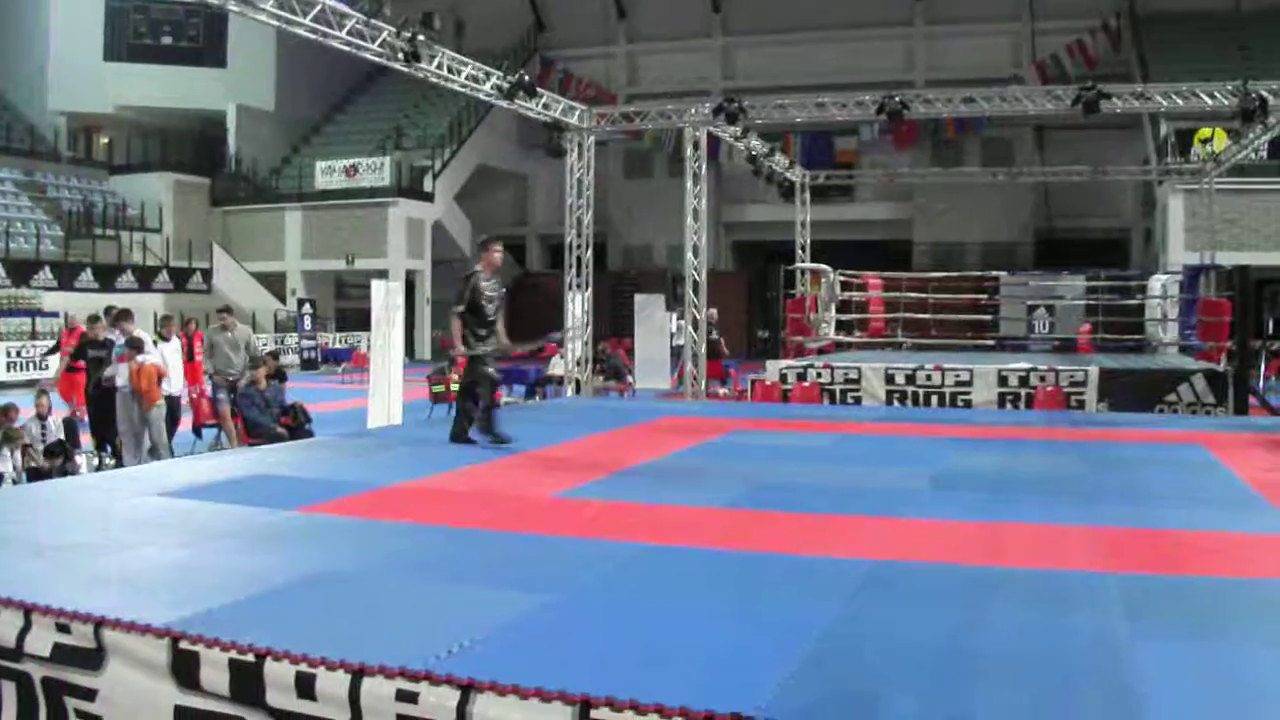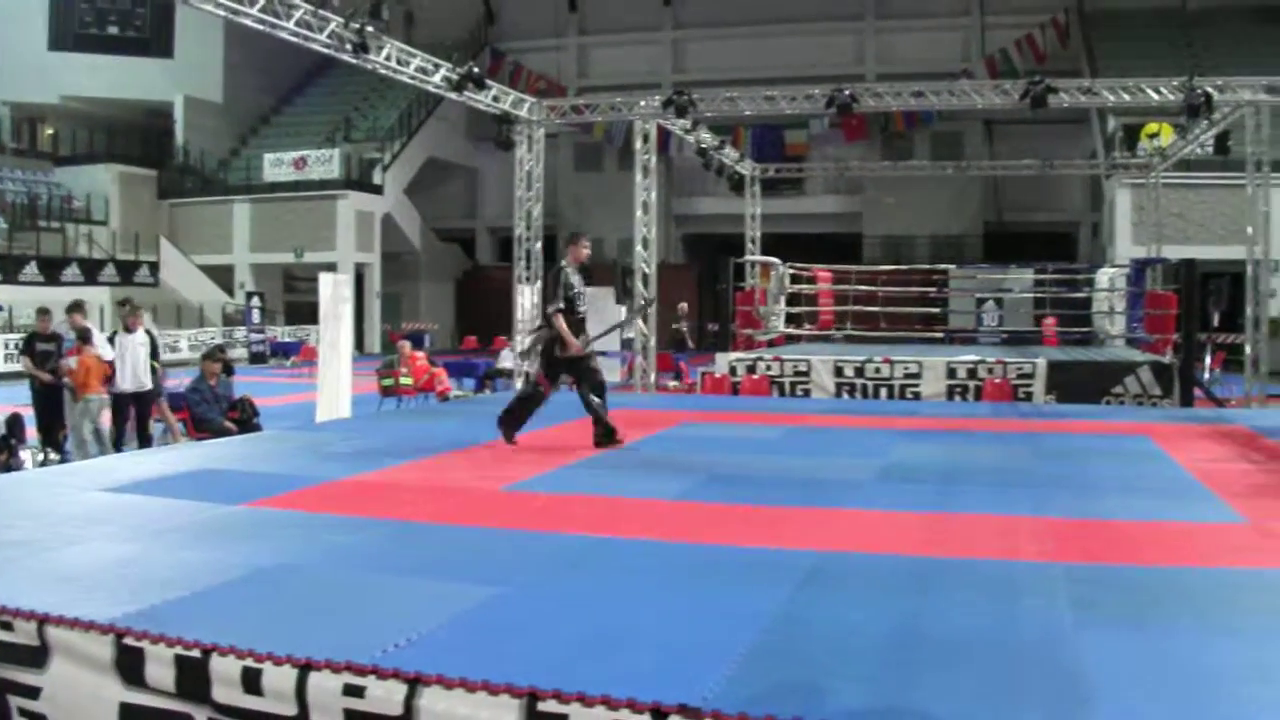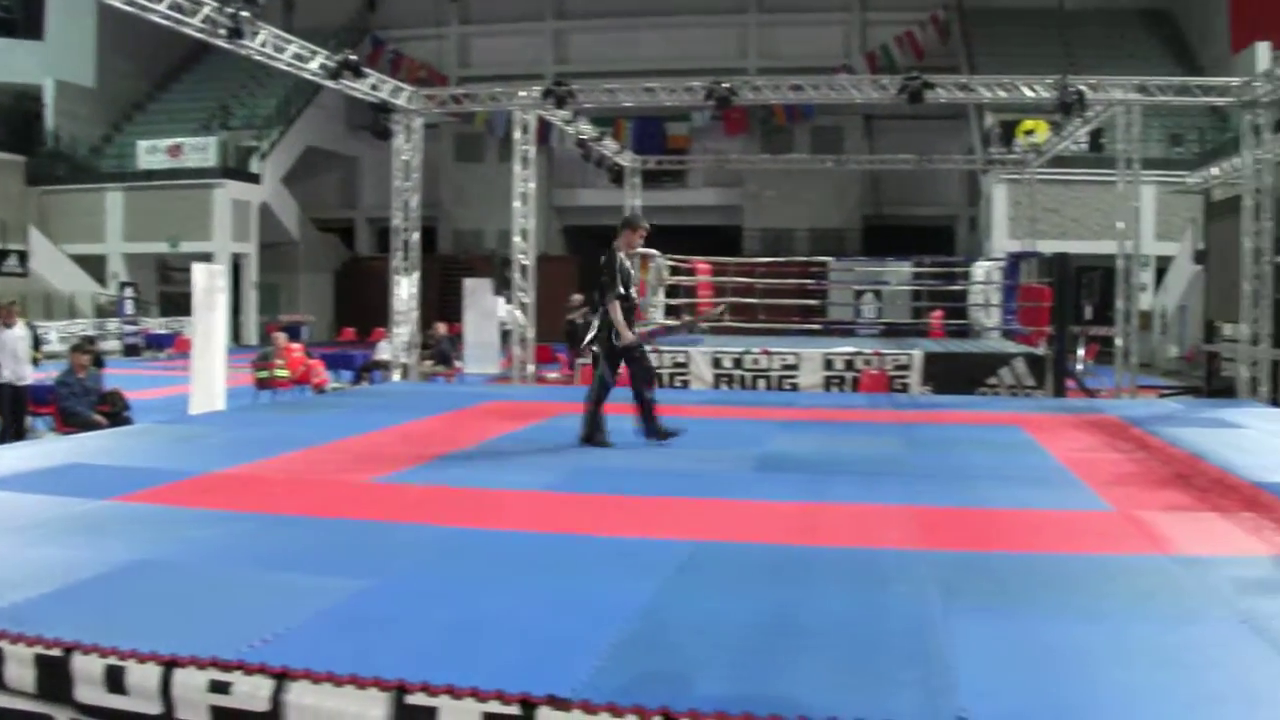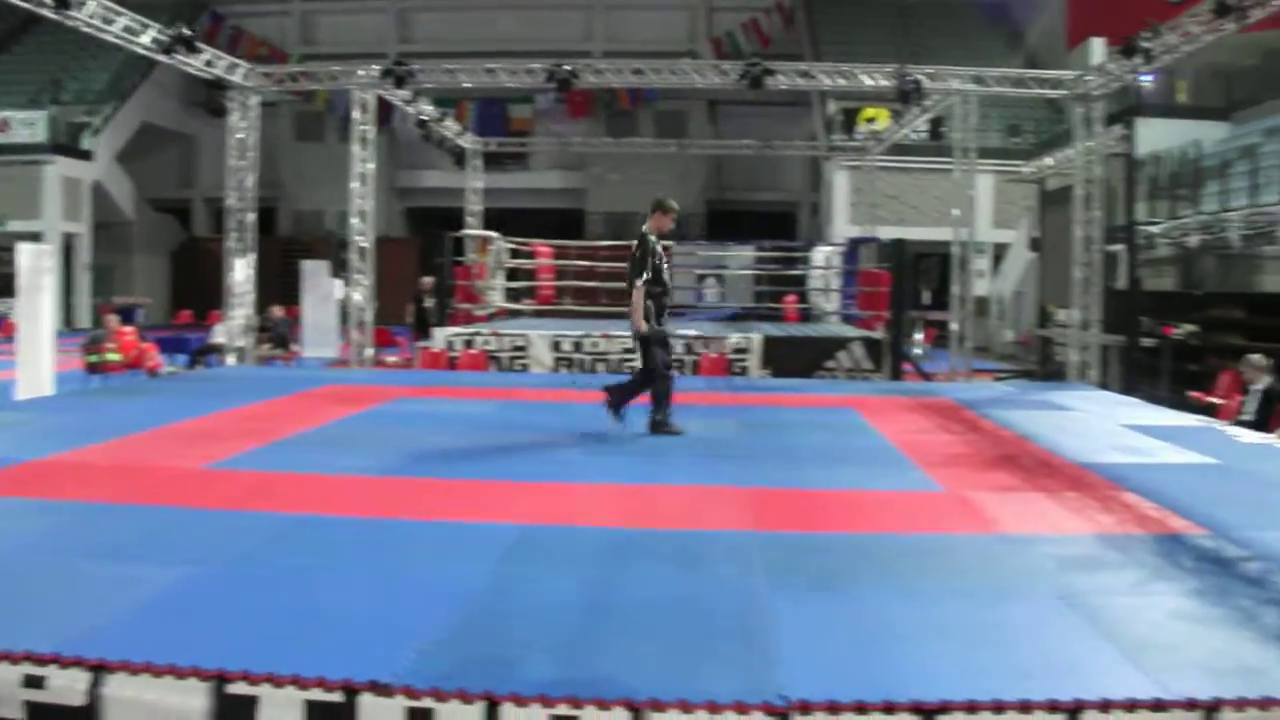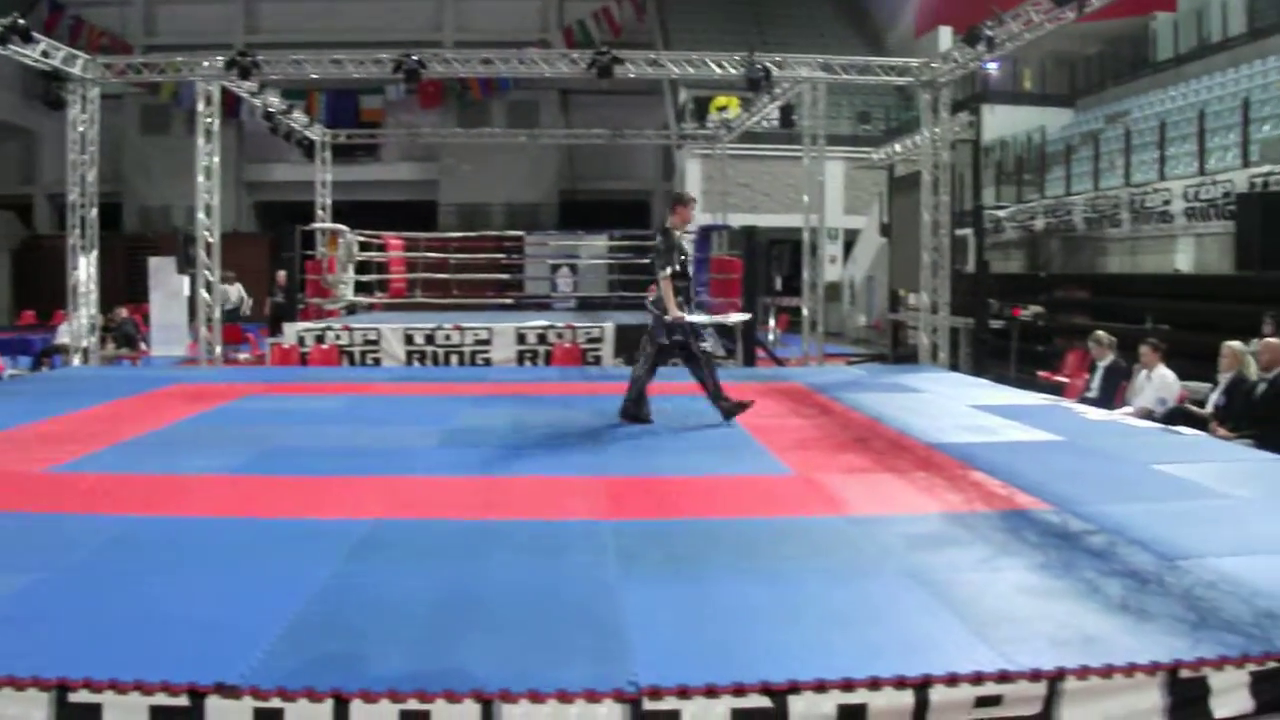
dt=0.7s
person 1, frame 1
left shoulder: (496, 280)
right shoulder: (472, 279)
right elbow: (457, 314)
left wrist: (502, 337)
right wrist: (458, 344)
left hip: (488, 340)
right hip: (473, 340)
left knee: (470, 387)
right knee: (489, 381)
left ankle: (458, 432)
right ankle: (488, 429)
person 1, frame 2
left shoulder: (576, 274)
right shoulder: (559, 274)
right elbow: (553, 312)
right wrist: (570, 341)
left hip: (577, 342)
right hip: (560, 344)
left knee: (594, 384)
right knee: (540, 387)
left ankle: (605, 435)
right ankle: (509, 423)
person 1, frame 3
left shoulder: (622, 259)
right shoulder: (614, 259)
right elbow: (611, 299)
right wrist: (623, 331)
left hip: (625, 331)
right hip: (613, 332)
left knee: (645, 375)
right knee: (603, 381)
left ankle: (651, 427)
right ankle: (591, 432)
person 1, frame 4
left shoulder: (651, 242)
right shoulder: (645, 244)
right elbow: (638, 285)
right wrist: (639, 320)
left hip: (653, 316)
right hip: (648, 316)
left knee: (655, 367)
right knee: (660, 368)
left ankle: (616, 395)
right ankle: (660, 420)
person 1, frame 5
left shoulder: (670, 236)
right shoulder: (669, 238)
right elbow: (664, 276)
right wrist: (672, 309)
left hip: (671, 308)
right hip: (673, 310)
left knee: (651, 359)
right knee: (700, 356)
left ankle: (633, 408)
right ankle: (723, 405)
